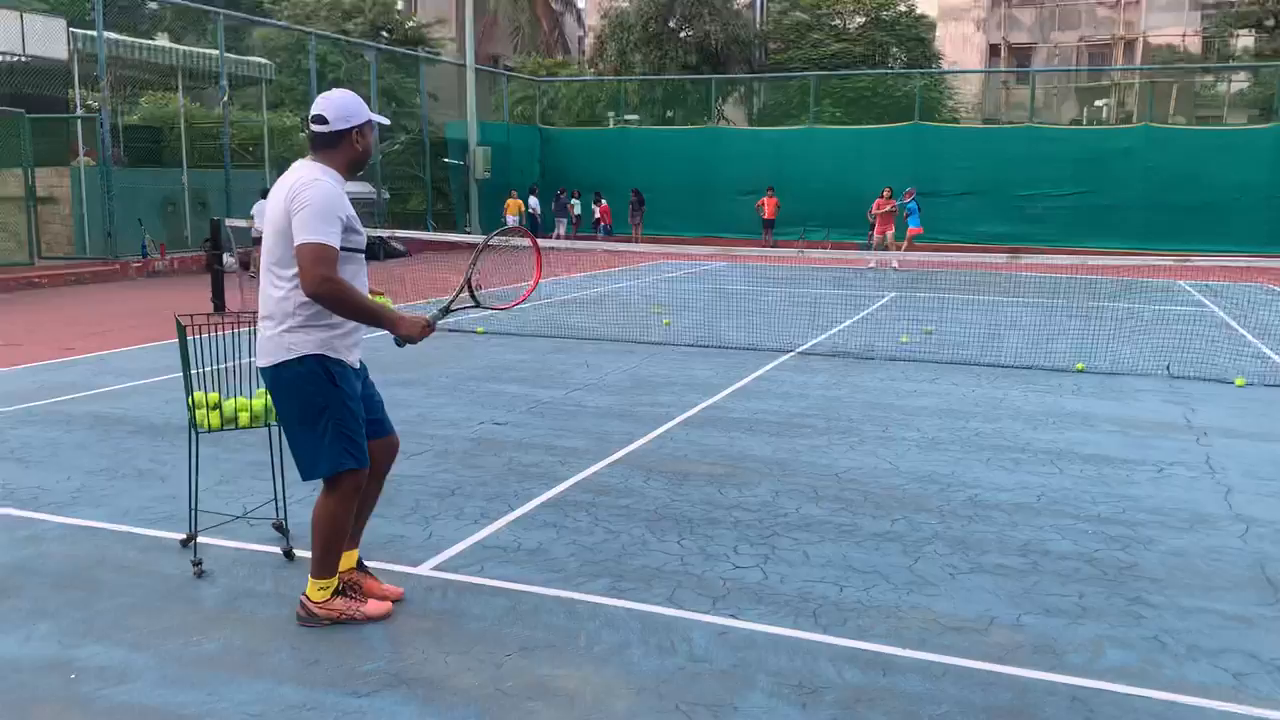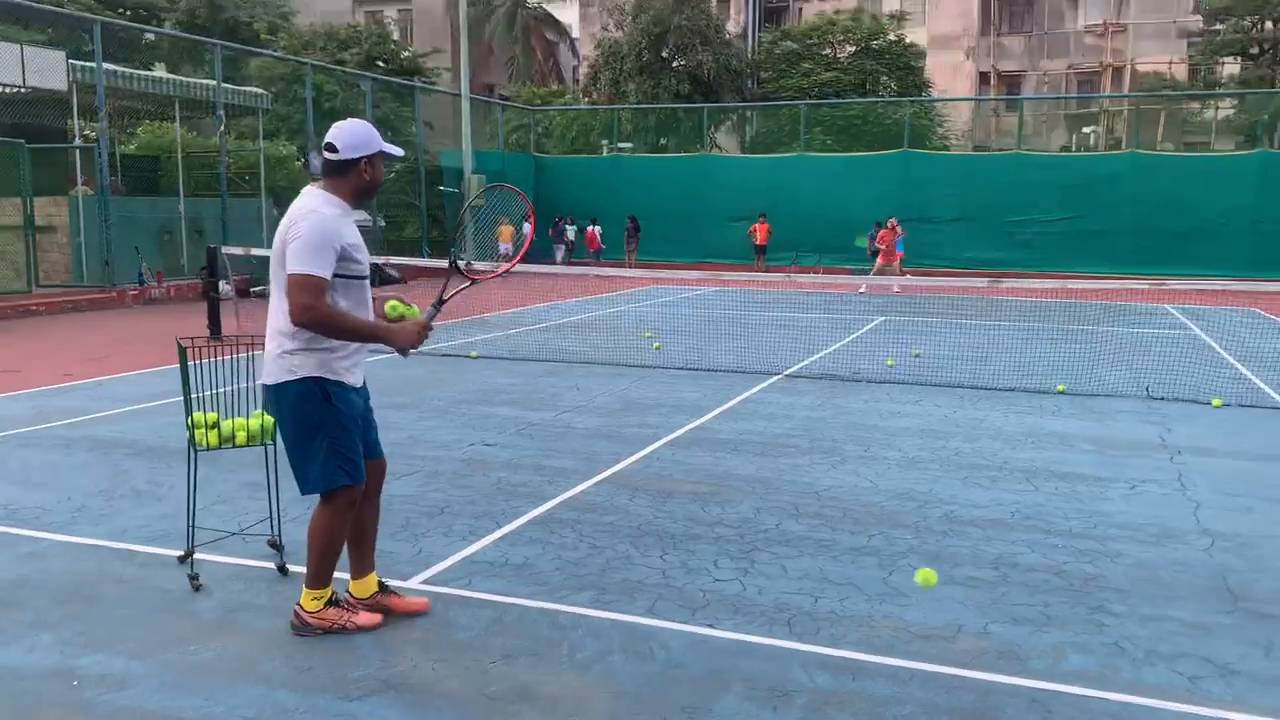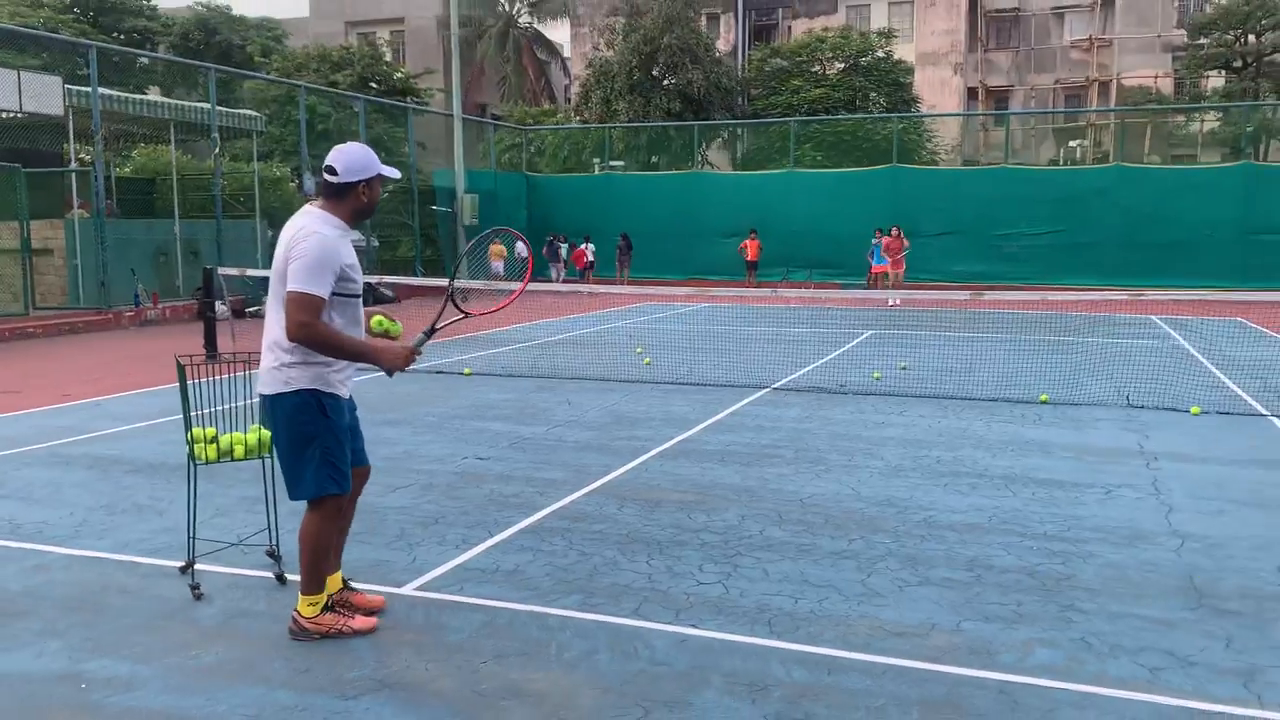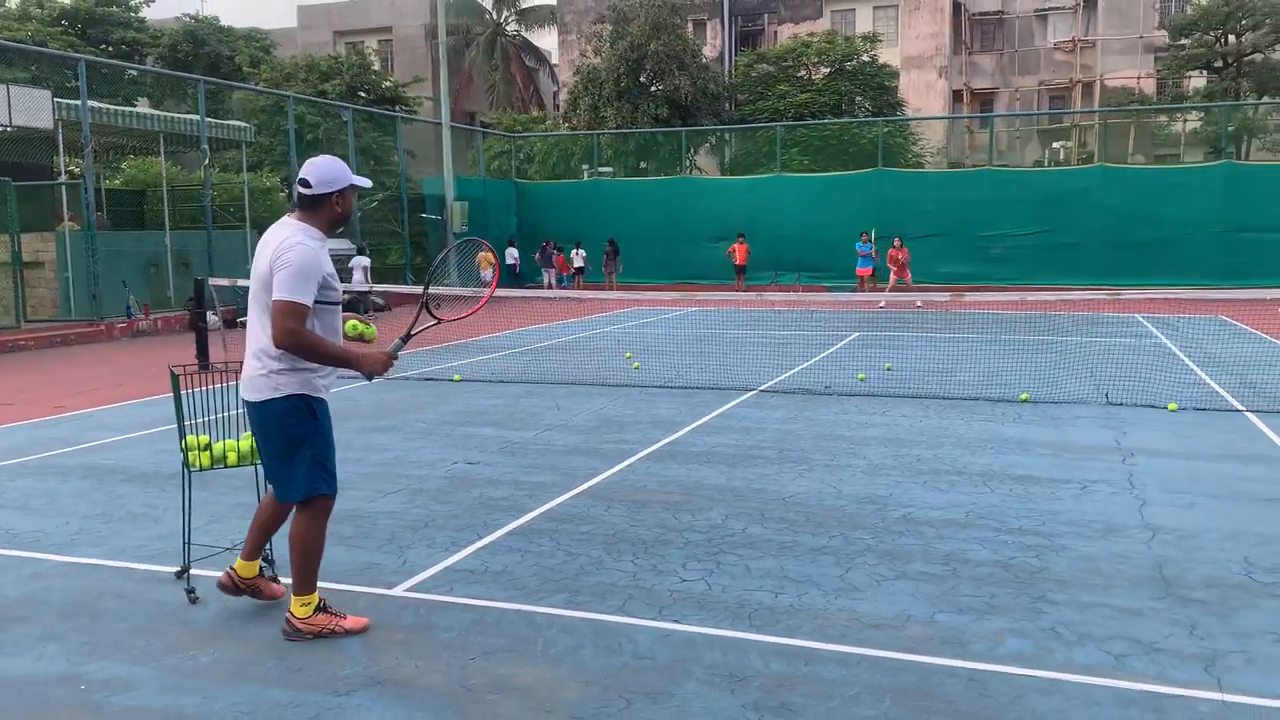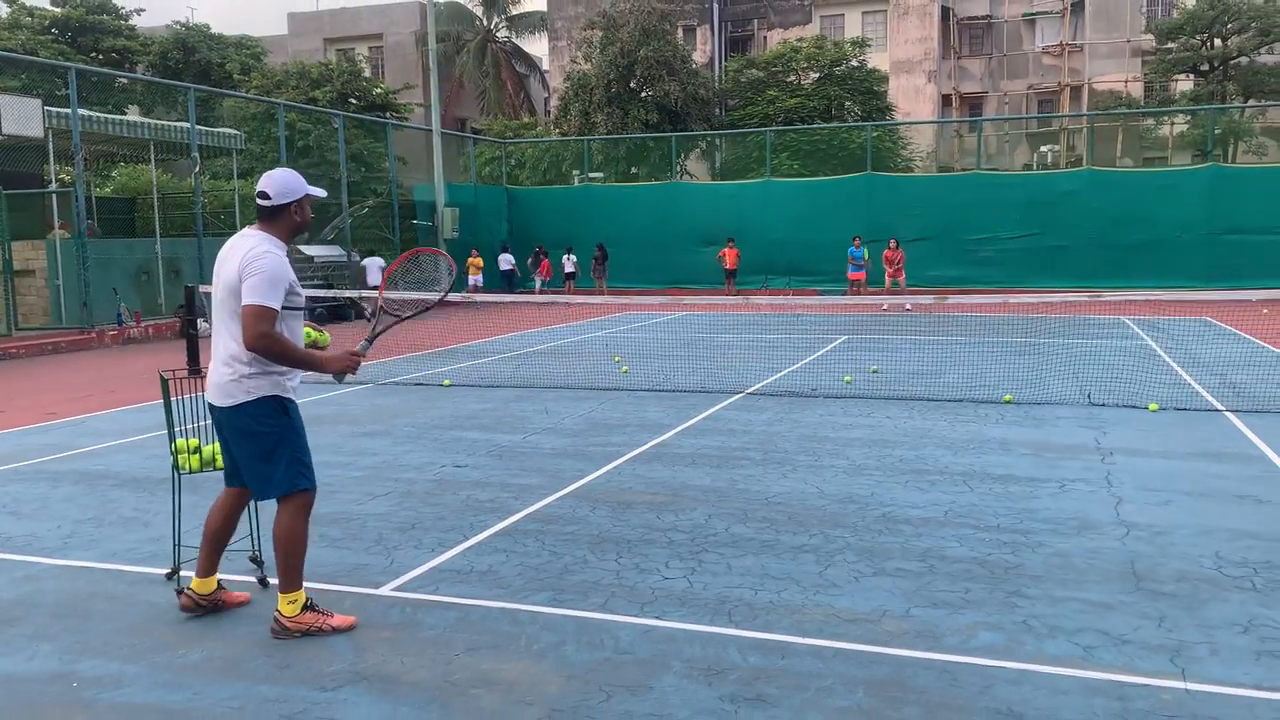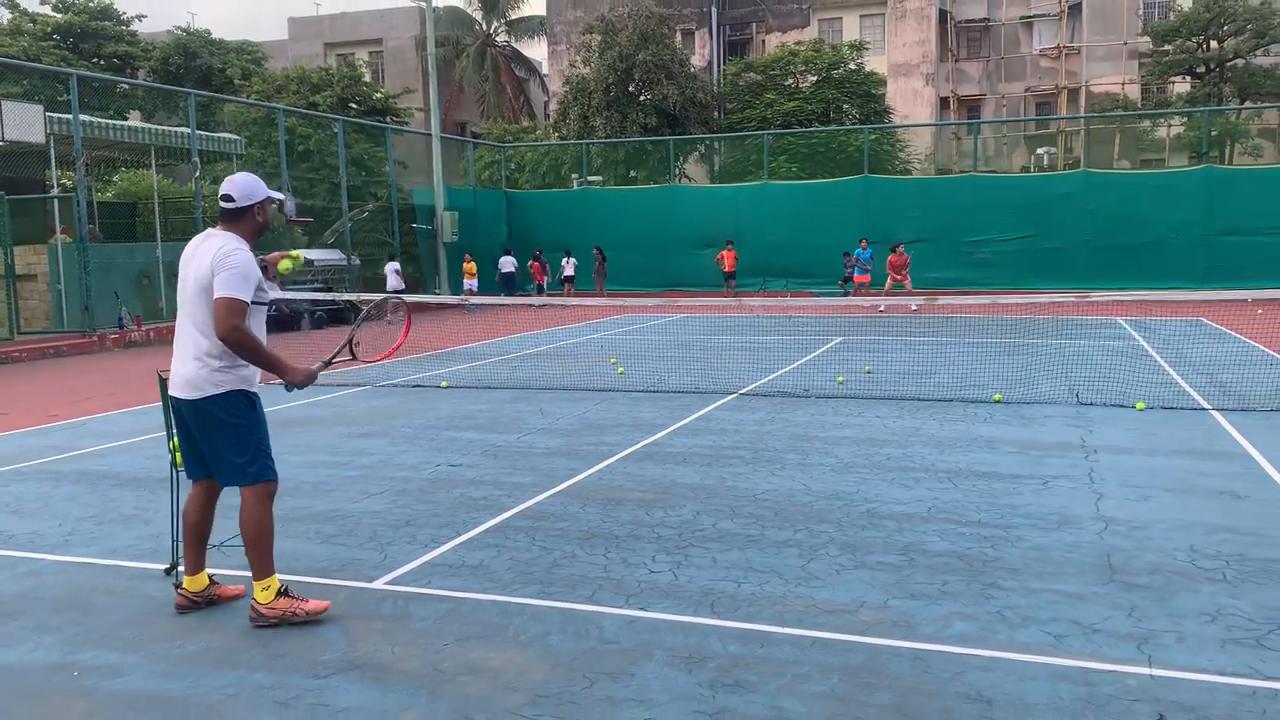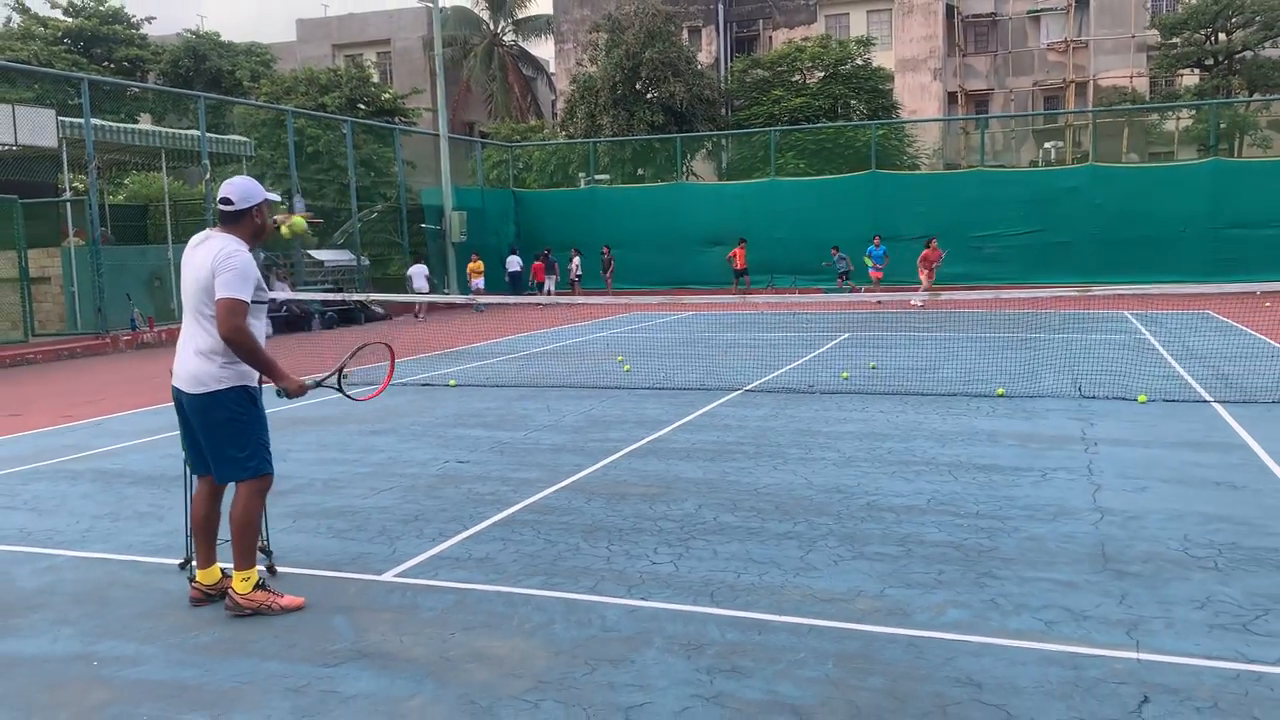
dt=0.3s
person 1, frame 1
left shoulder: (305, 180)
right shoulder: (319, 189)
right elbow: (319, 282)
left wrist: (365, 302)
right wrist: (393, 321)
left hip: (329, 353)
right hip: (309, 357)
left knee: (381, 447)
right knee: (347, 473)
left ankle: (344, 562)
person 1, frame 2
left shoulder: (327, 211)
right shoulder: (318, 220)
right elbow: (306, 311)
left wrist: (373, 309)
right wrist: (388, 334)
left hip: (337, 375)
right hip: (310, 379)
left knee: (369, 473)
right knee: (342, 489)
left ankle: (365, 589)
right ankle: (314, 606)
person 1, frame 3
left shoulder: (318, 223)
right shoulder: (320, 240)
right elbow: (301, 327)
left wrist: (358, 318)
right wrist: (378, 355)
left hip: (317, 384)
right hip: (303, 388)
left knee: (352, 475)
right knee: (329, 495)
left ankle: (328, 583)
right ankle: (313, 611)
person 1, frame 4
left shoulder: (287, 232)
right shoulder: (302, 250)
right elbow: (287, 335)
left wrist: (335, 324)
right wrist: (357, 360)
left hip: (277, 387)
right hip: (290, 392)
left knee: (290, 488)
right knee: (316, 496)
left ankle: (245, 571)
right ankle: (304, 612)
person 1, frame 5
left shoulder: (240, 244)
right shoulder: (268, 258)
right elbow: (257, 338)
left wrist: (295, 333)
right wrist: (323, 362)
left hip: (228, 391)
right hip: (258, 395)
left knee: (240, 488)
right knee: (295, 495)
left ankle: (201, 587)
right ankle: (293, 610)
person 1, frame 6
left shoulder: (201, 243)
right shoulder: (235, 256)
right elbow: (229, 330)
left wrist: (262, 266)
right wrist: (284, 369)
left hip: (188, 386)
right hip: (223, 389)
left knee: (206, 483)
right knee: (258, 485)
left ankle: (193, 585)
right ankle: (268, 597)
person 1, frame 7
left shoulder: (201, 241)
right shoulder: (236, 258)
right elbow: (232, 330)
left wrist: (275, 228)
right wrist: (280, 376)
left hip: (190, 381)
right hip: (225, 386)
left knee: (210, 480)
right knee: (254, 479)
left ankle: (206, 578)
right ankle: (245, 588)
